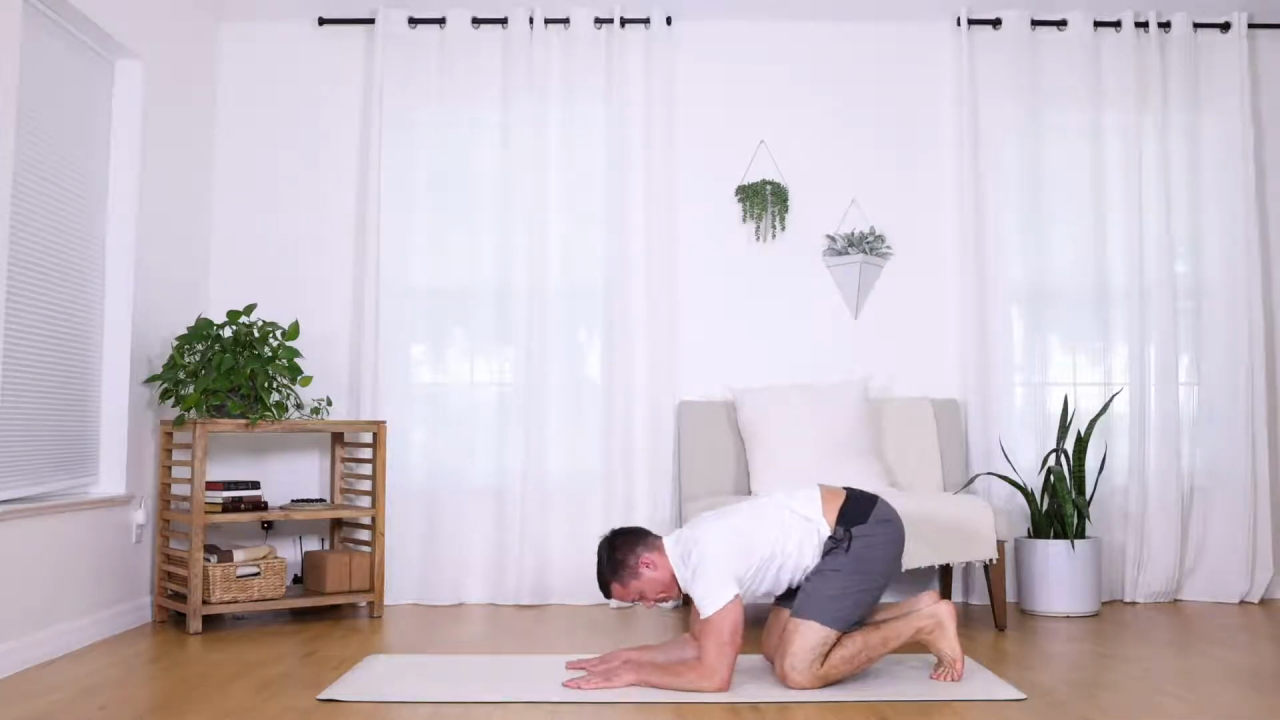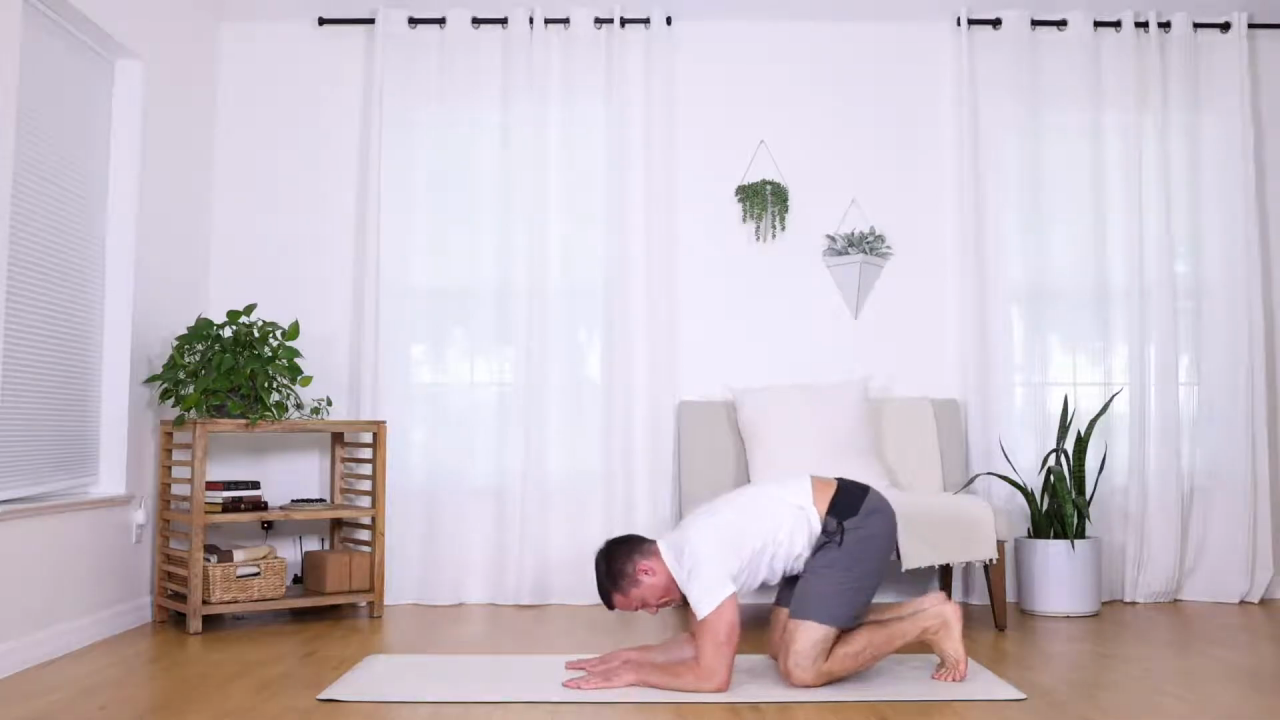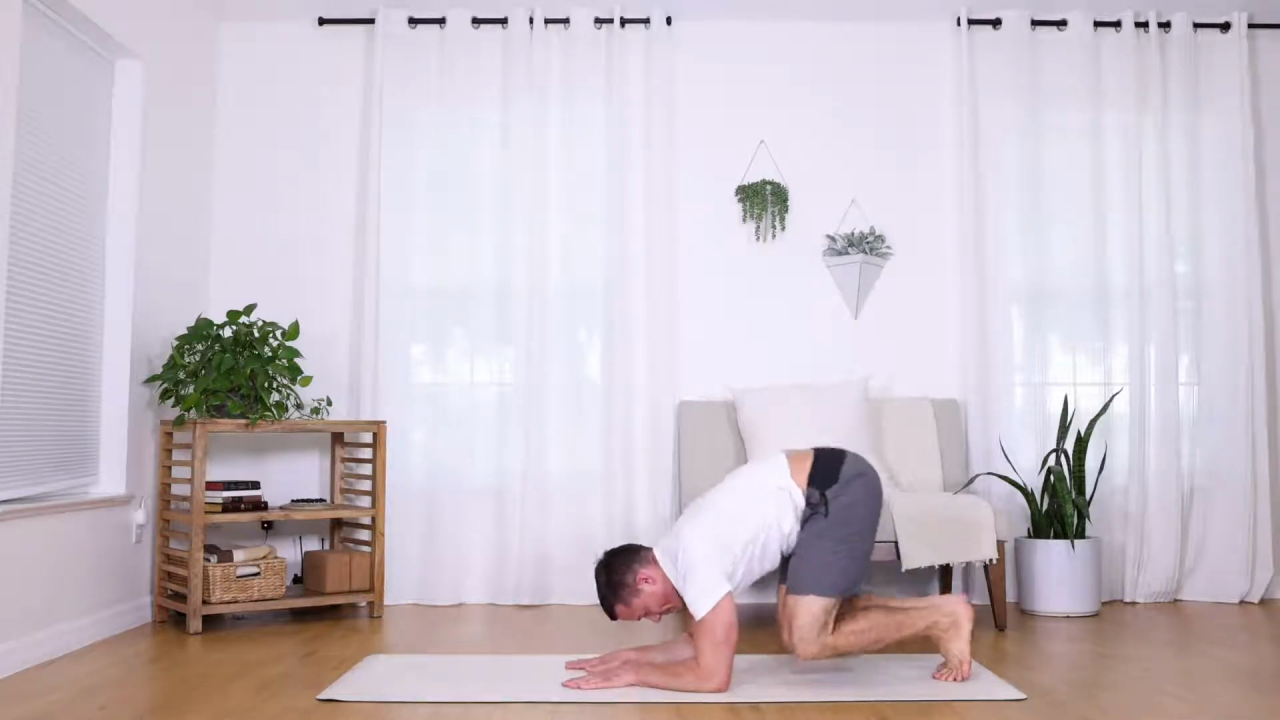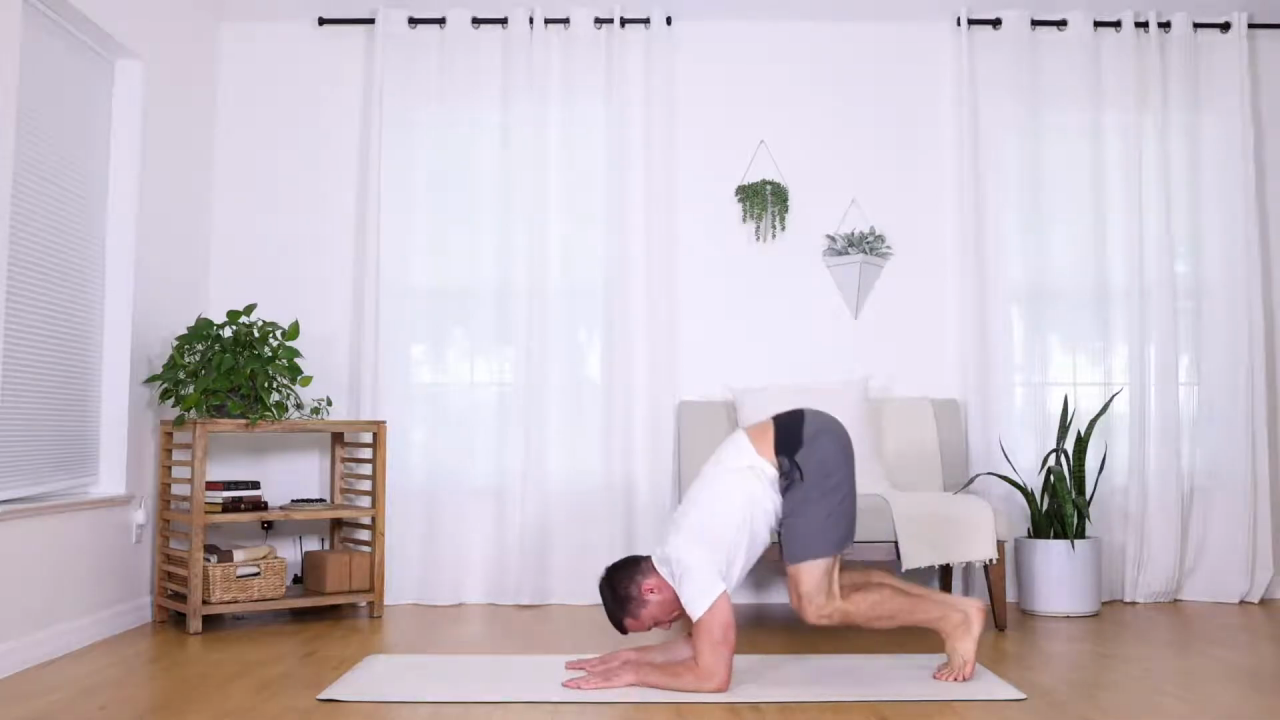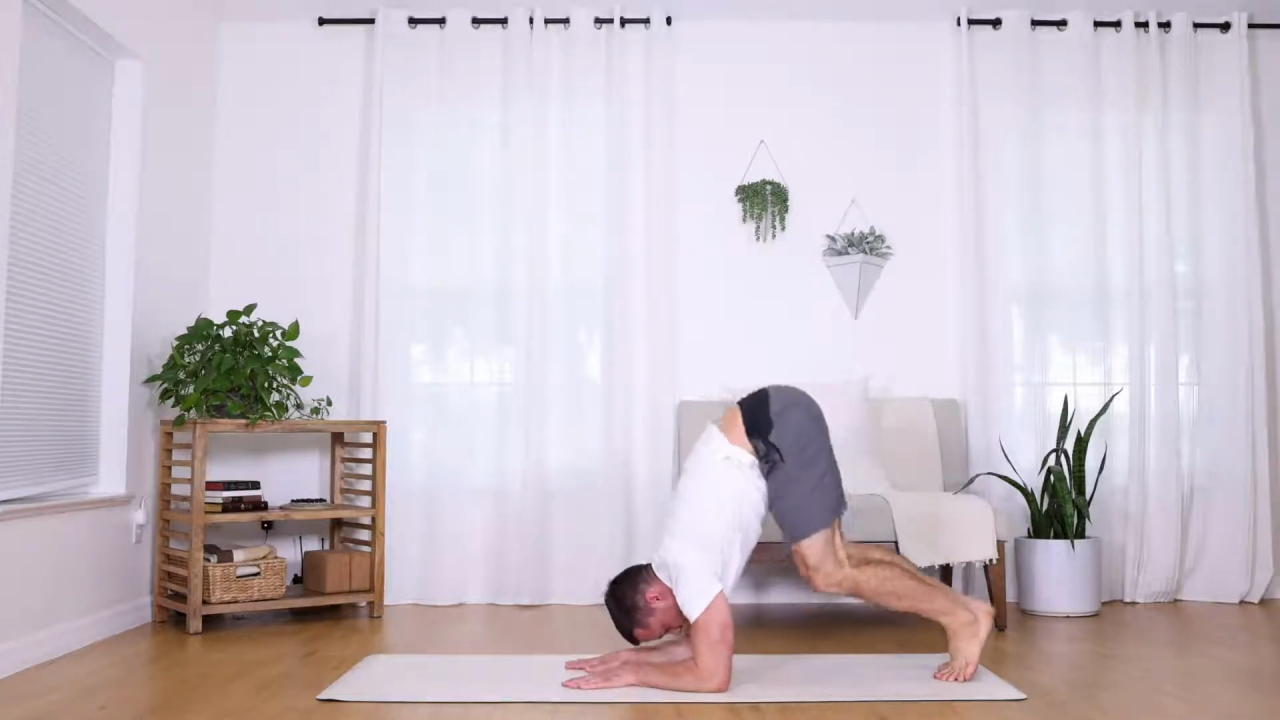
dt=0.2s
person 1, frame 1
left shoulder: (705, 560)
right shoulder: (692, 548)
left elbow: (714, 676)
right elbow: (700, 643)
left wrist: (634, 674)
right wrist: (626, 655)
left hip: (865, 532)
right hip: (846, 532)
left knee: (798, 670)
right knee: (776, 648)
left ankle: (926, 622)
right ankle: (916, 608)
person 1, frame 2
left shoulder: (698, 561)
right shoulder: (686, 550)
left elbow: (712, 676)
right elbow: (700, 642)
left wrist: (633, 673)
right wrist: (627, 655)
left hip: (855, 524)
right hip: (840, 523)
left knee: (802, 668)
right knee: (785, 647)
left ankle: (931, 622)
right ankle: (920, 609)
person 1, frame 3
left shoulder: (693, 563)
right shoulder: (683, 552)
left elbow: (713, 676)
right elbow: (701, 643)
left wrist: (633, 674)
right wrist: (629, 656)
left hip: (838, 490)
right hip: (828, 491)
left knee: (807, 641)
right knee: (799, 628)
left ankle: (942, 619)
right ankle: (936, 609)
person 1, frame 4
left shoulder: (689, 567)
right shoulder: (681, 558)
left elbow: (713, 676)
right elbow: (704, 643)
left wrist: (634, 674)
right wrist: (631, 656)
left hip: (807, 450)
right hip: (803, 446)
left knee: (817, 605)
right knee: (816, 592)
left ankle: (954, 617)
right ankle: (951, 608)
person 1, frame 5
left shoulder: (686, 569)
right shoulder: (679, 562)
left elbow: (713, 676)
right elbow: (704, 642)
left wrist: (633, 674)
right wrist: (632, 656)
left hip: (777, 427)
right hip: (775, 425)
left knee: (827, 573)
right knee: (829, 561)
left ankle: (963, 619)
right ankle: (962, 607)
